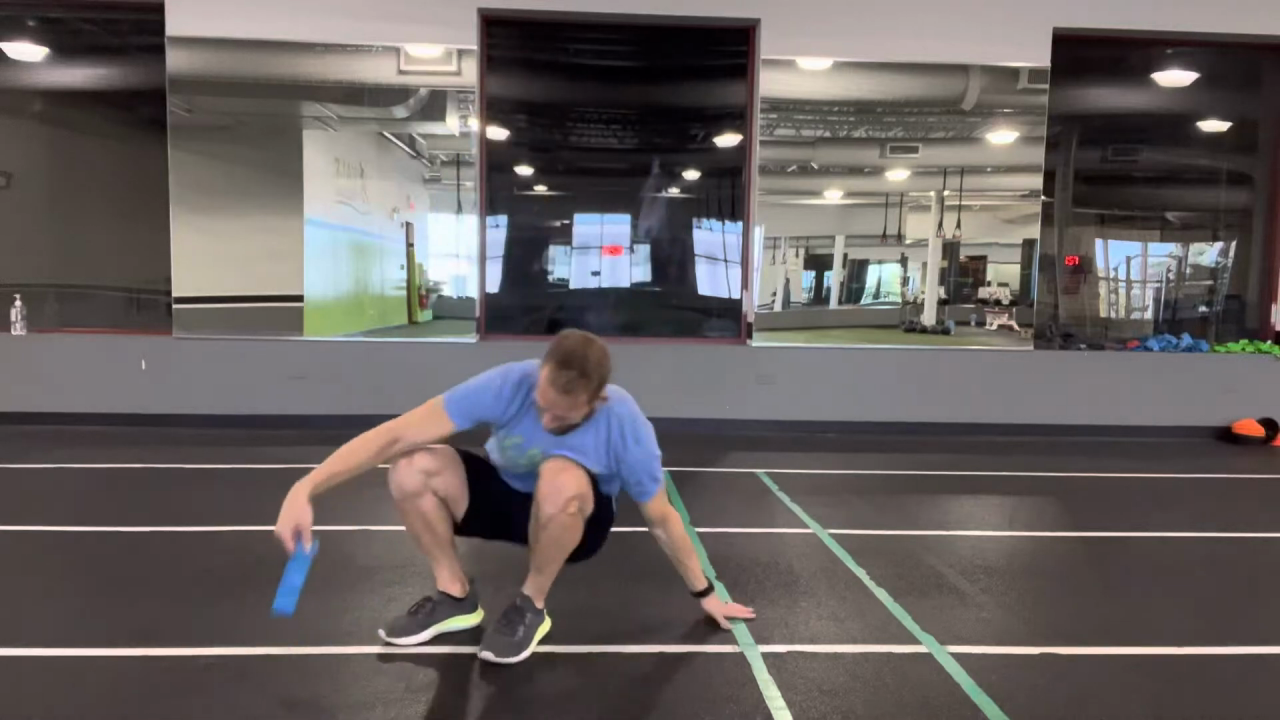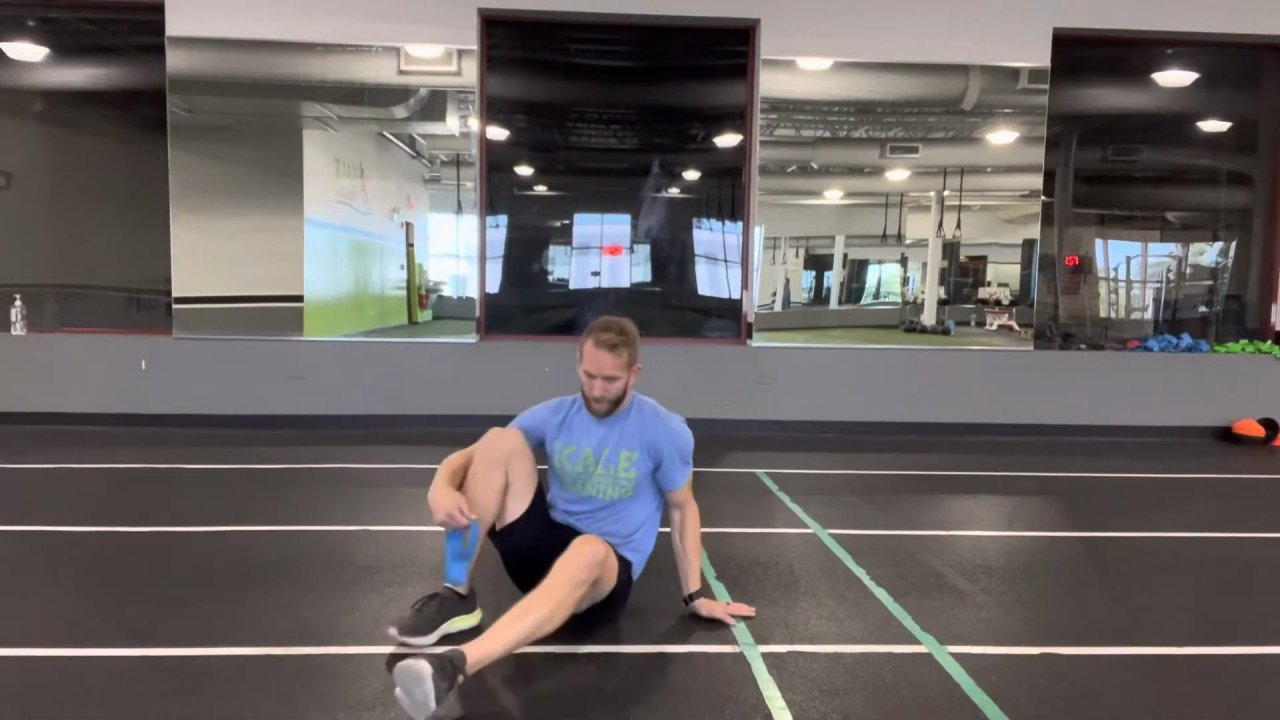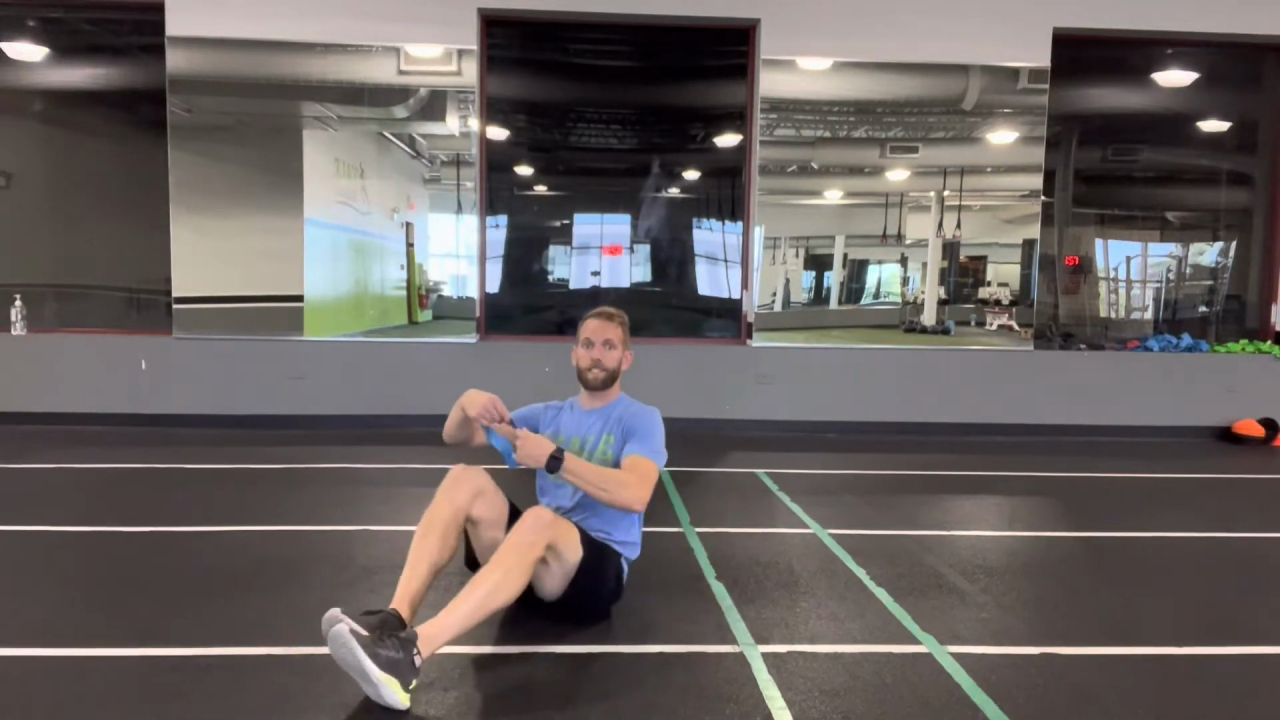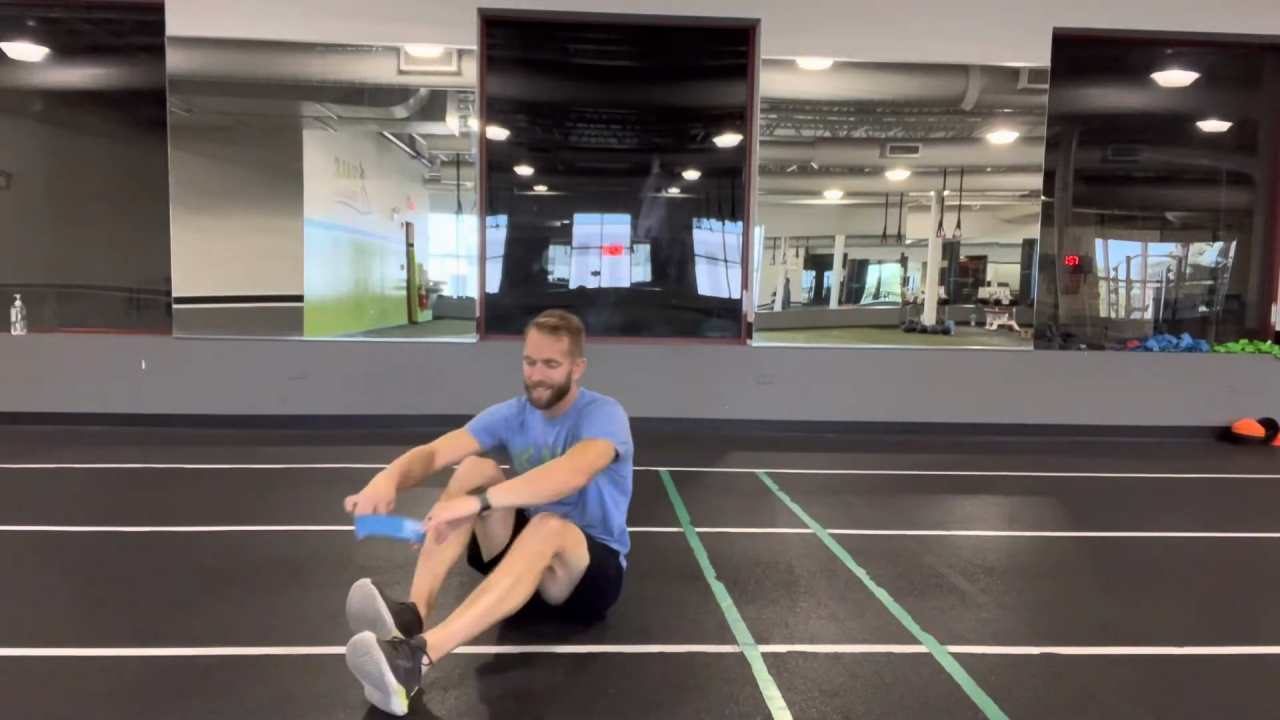
dt=0.7s
person 1, frame 1
left shoulder: (628, 436)
right shoulder: (510, 385)
left elbow: (661, 518)
right elbow: (397, 433)
left wrist: (702, 592)
right wrist: (303, 490)
left hip: (573, 525)
right hip: (507, 488)
left knee: (560, 480)
right knee: (411, 471)
left ankle: (534, 606)
right ankle: (456, 596)
person 1, frame 2
left shoulder: (665, 432)
right shoulder: (553, 416)
left elbow: (681, 508)
right elbow: (472, 455)
left wrist: (695, 595)
right wrist: (442, 488)
left hip: (608, 570)
right hip: (541, 546)
left knee: (588, 551)
right knee: (501, 440)
left ankle: (456, 666)
right ankle: (456, 596)
person 1, frame 3
left shoulder: (642, 419)
right shoulder: (549, 415)
left elbow: (634, 494)
right elbow: (457, 437)
left wrist: (553, 458)
right wrist: (467, 403)
left hip: (598, 568)
right hip: (534, 559)
left knee: (539, 520)
right knee: (466, 479)
left ankle: (411, 651)
right ankle: (395, 618)
person 1, frame 4
left shoulder: (603, 415)
right shoulder: (511, 415)
left elbow: (572, 475)
right elbow: (435, 453)
left wrist: (478, 500)
right wrist: (390, 477)
left hip: (592, 569)
right hip: (528, 558)
left knee: (548, 527)
right knee: (473, 468)
left ankle: (418, 655)
right ankle: (412, 615)
